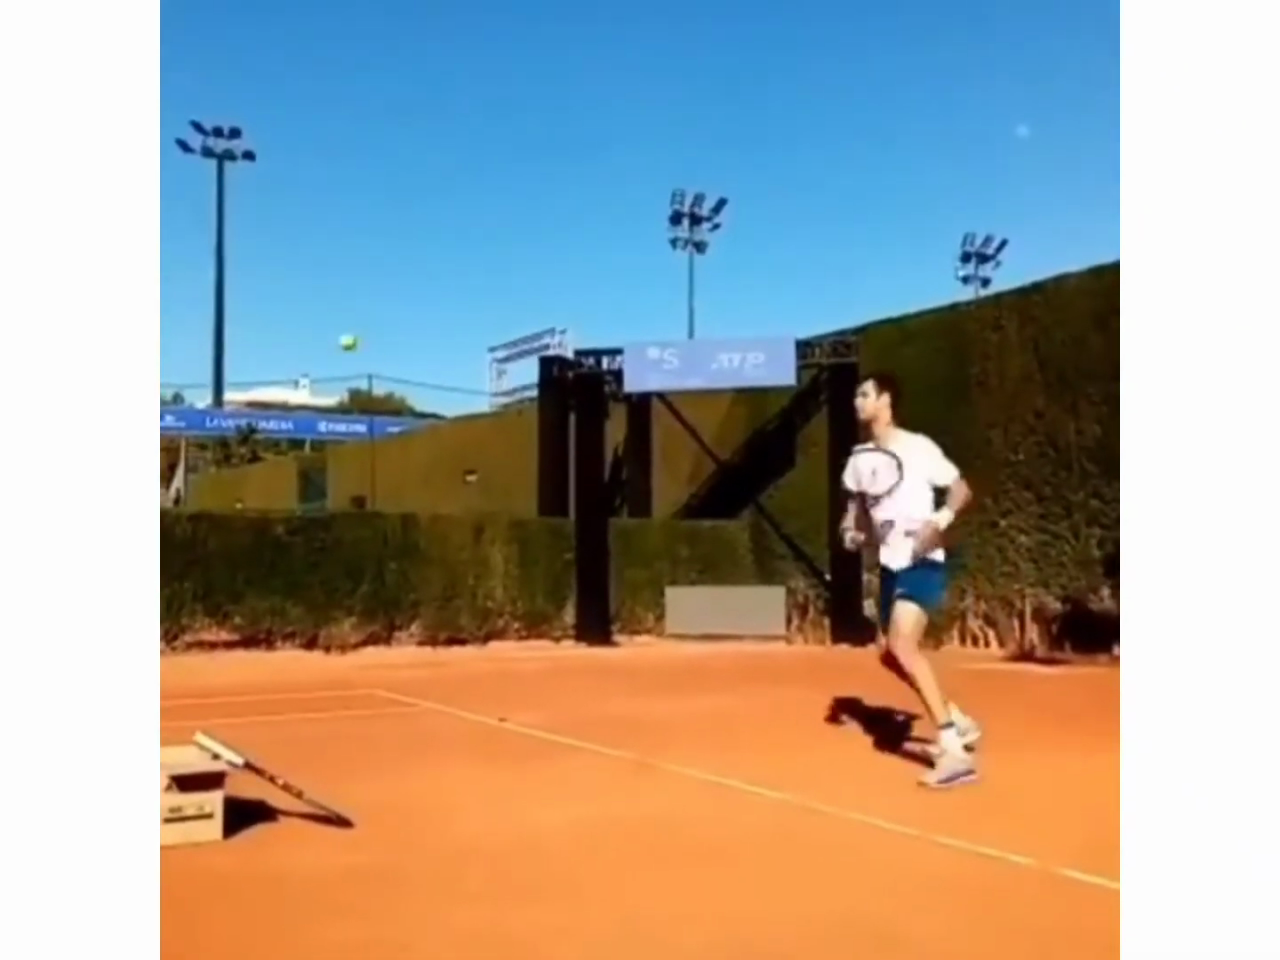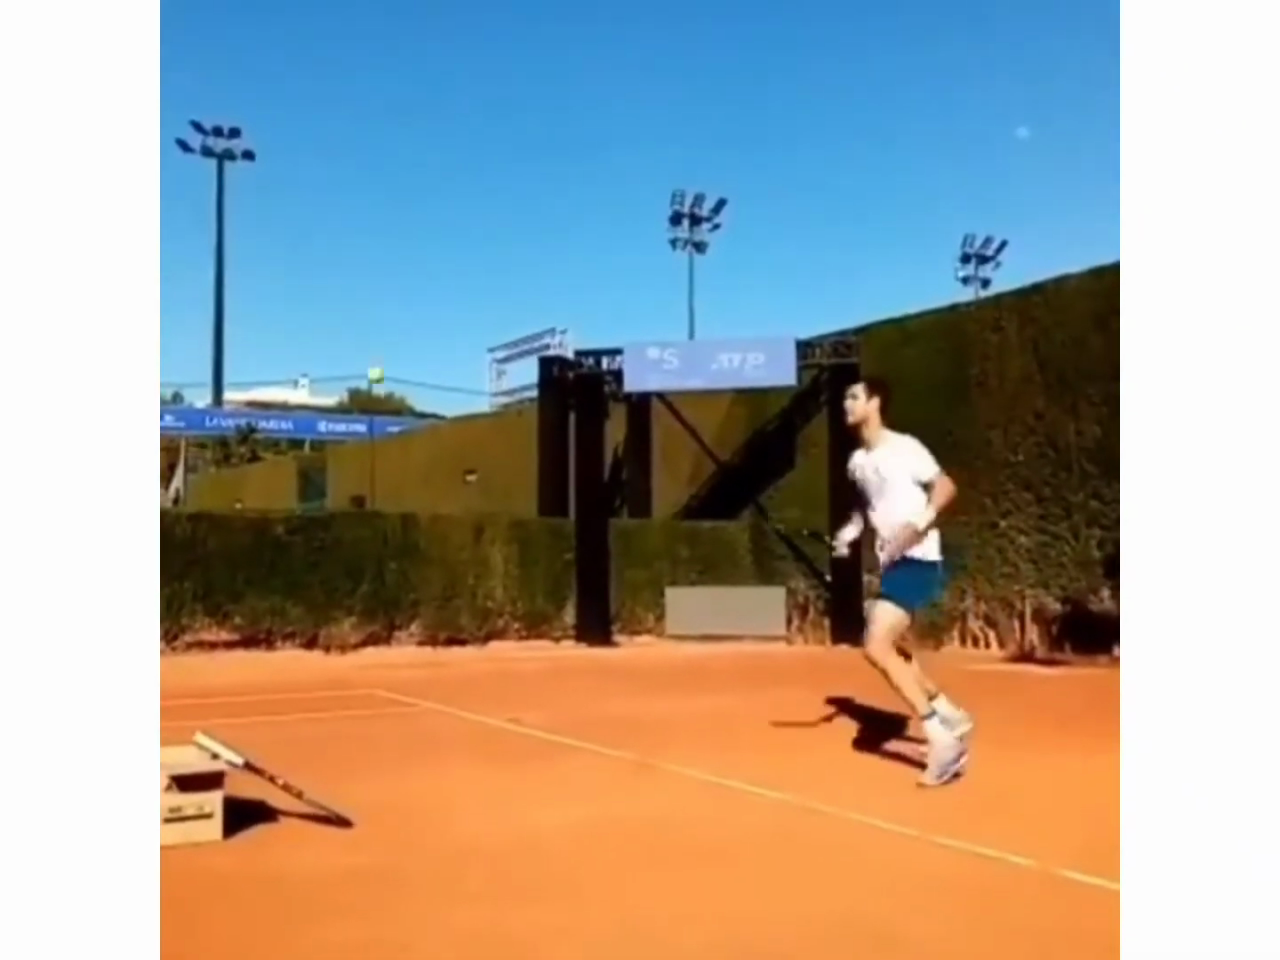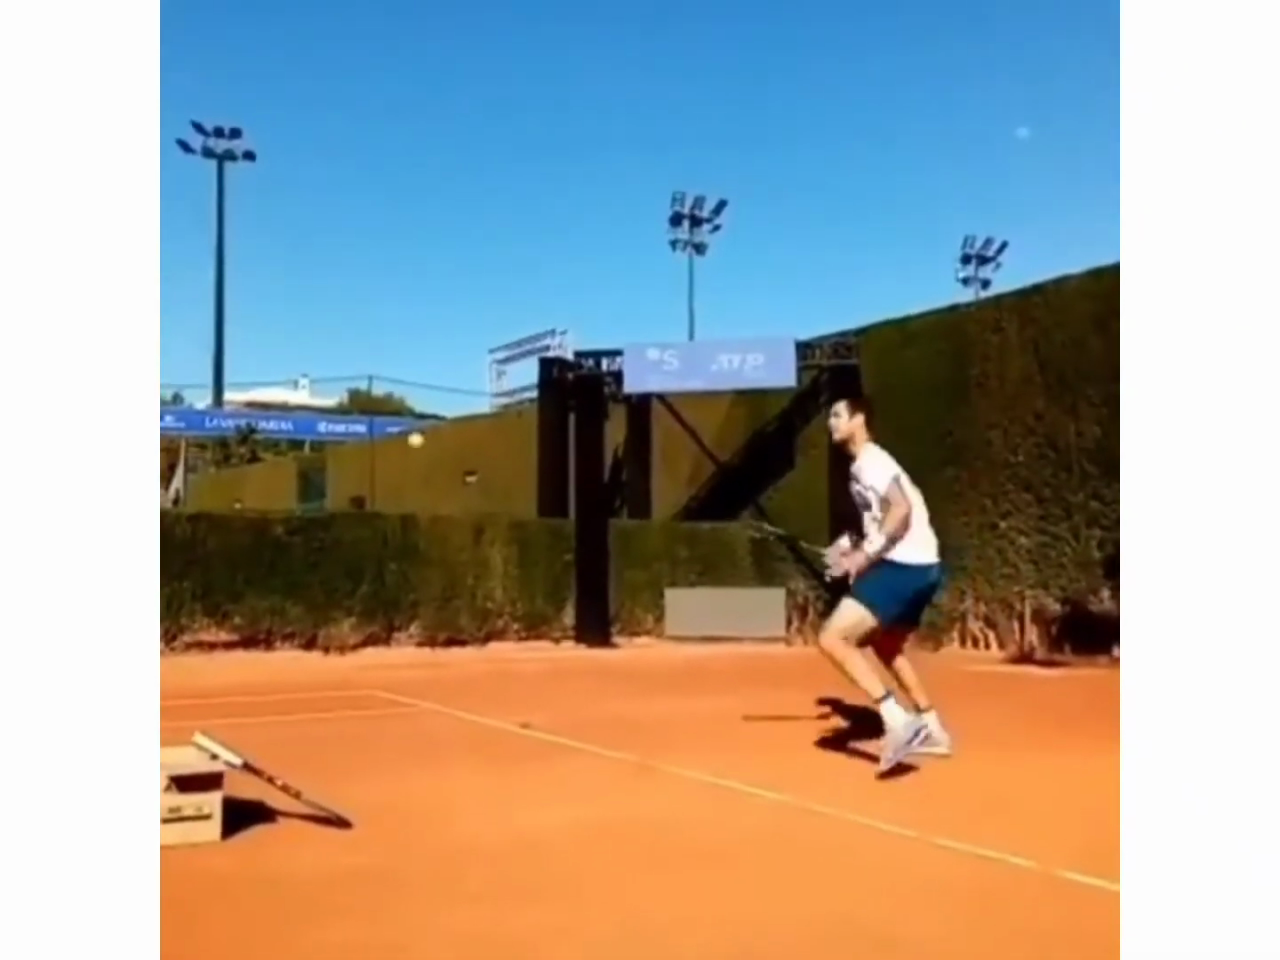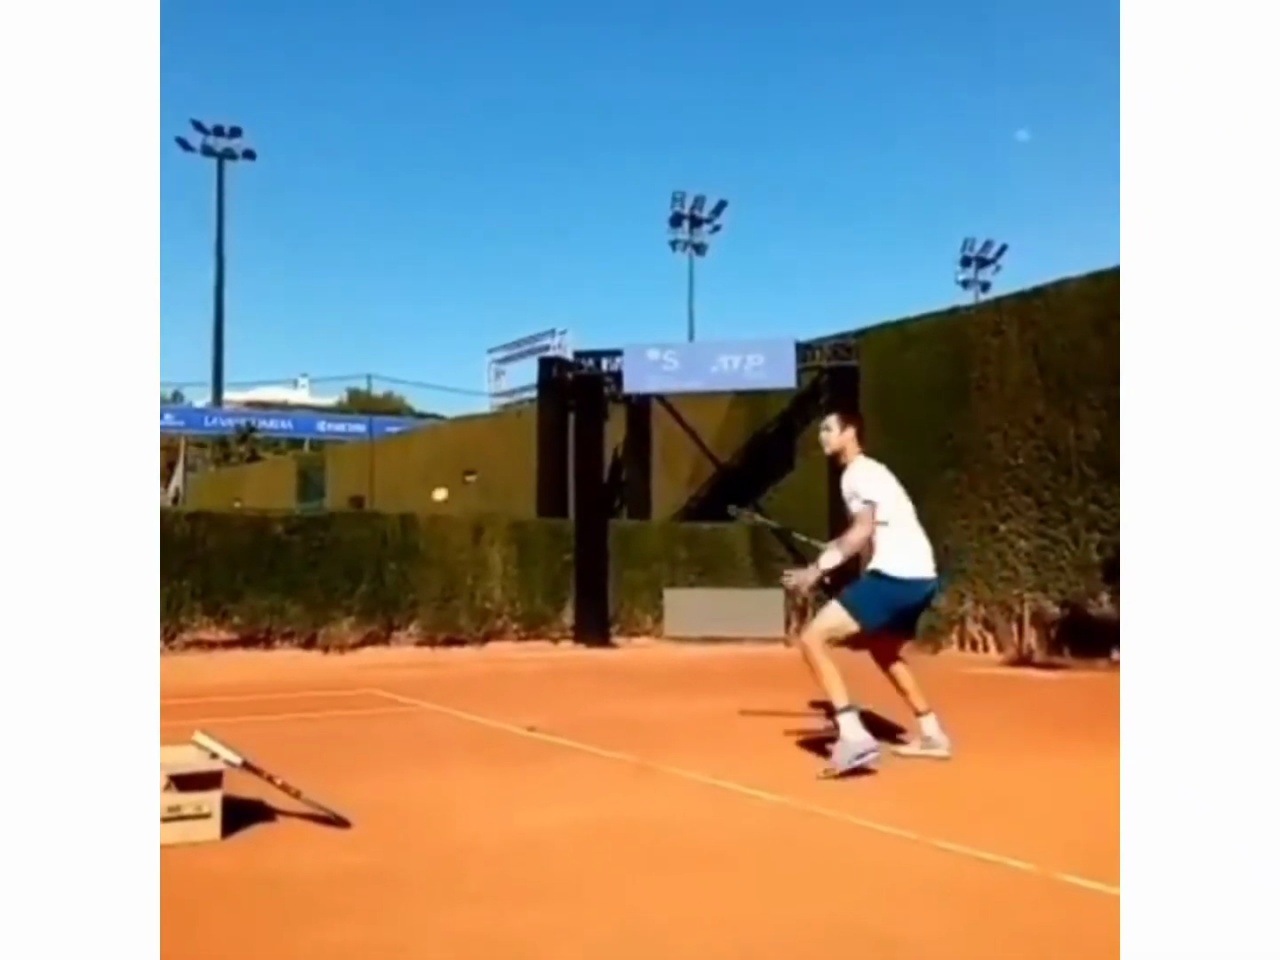
dt=0.2s
person 1, frame 1
left shoulder: (919, 447)
right shoulder: (859, 457)
left elbow: (962, 490)
right elbow: (856, 507)
left wrist: (940, 521)
right wrist: (851, 531)
left hip: (922, 564)
right hip: (891, 567)
left knee: (903, 645)
right knee: (890, 654)
left ankle: (954, 752)
right ankle: (959, 723)
person 1, frame 2
left shoulder: (902, 447)
right shoulder: (858, 461)
left elbow: (946, 487)
left wrist: (917, 525)
right wrist: (849, 532)
left hip: (916, 562)
right hip: (893, 565)
left knee: (877, 647)
right knee: (886, 648)
left ankle: (943, 742)
right ankle: (949, 715)
person 1, frame 3
left shoulder: (871, 460)
right shoulder: (859, 467)
left elbow: (902, 509)
left wrist: (865, 553)
right wrist: (847, 543)
left hip: (902, 566)
right hip: (920, 568)
left knee: (832, 639)
right knee: (885, 646)
left ankle: (899, 720)
right ankle: (932, 728)
person 1, frame 4
left shoulder: (857, 473)
right shoulder: (870, 472)
left elbow: (864, 531)
left wrist: (819, 567)
right wrist: (837, 547)
left hip: (894, 578)
right hip: (919, 579)
left knee: (812, 639)
right knee: (883, 652)
left ankle: (854, 736)
right ankle: (932, 734)
